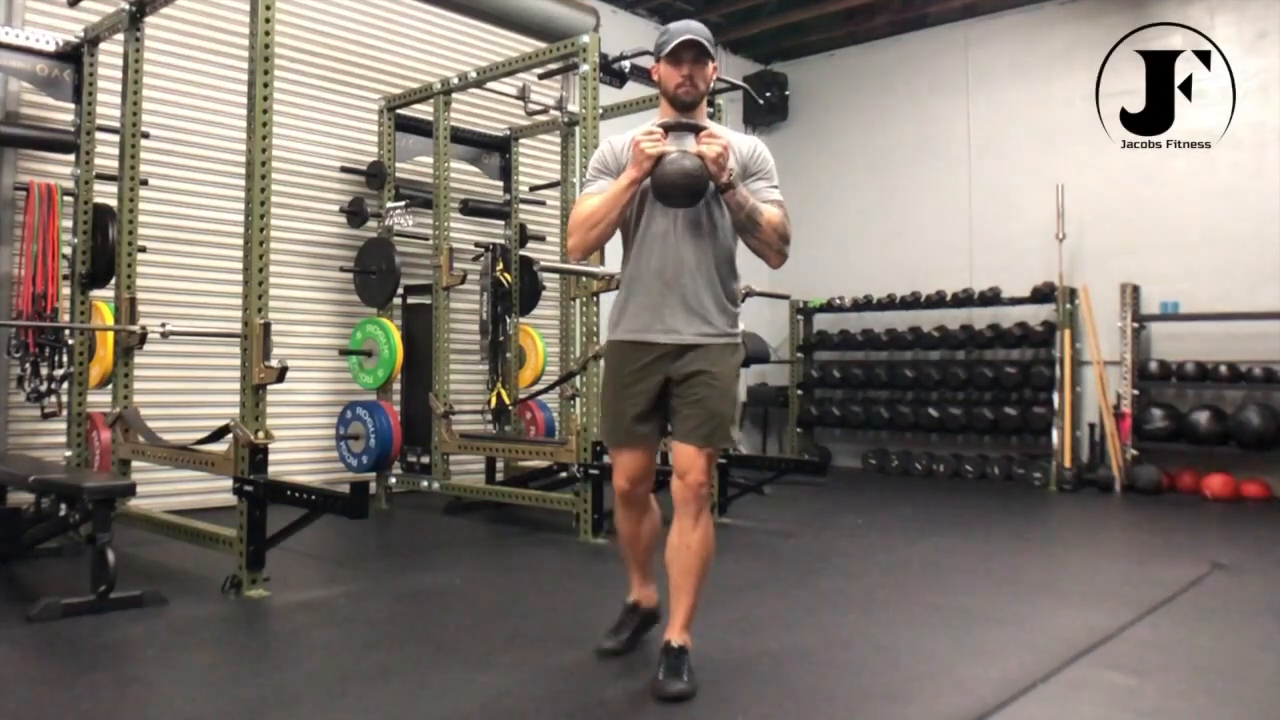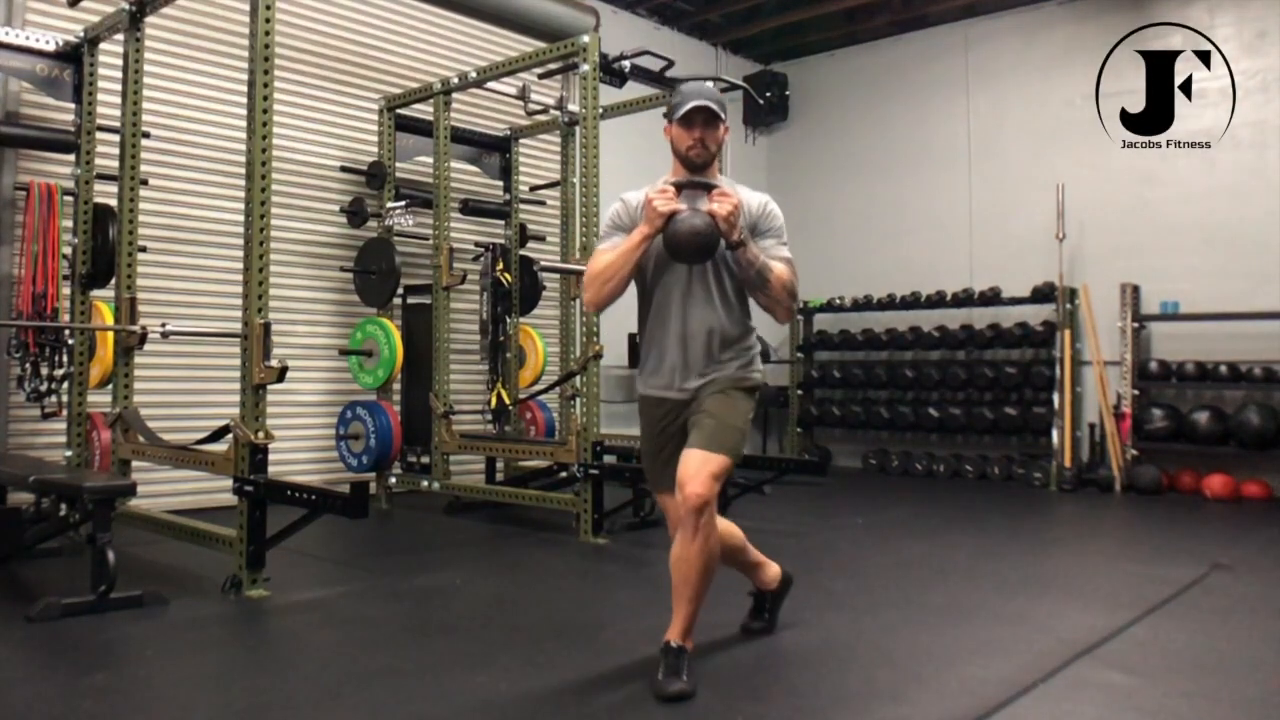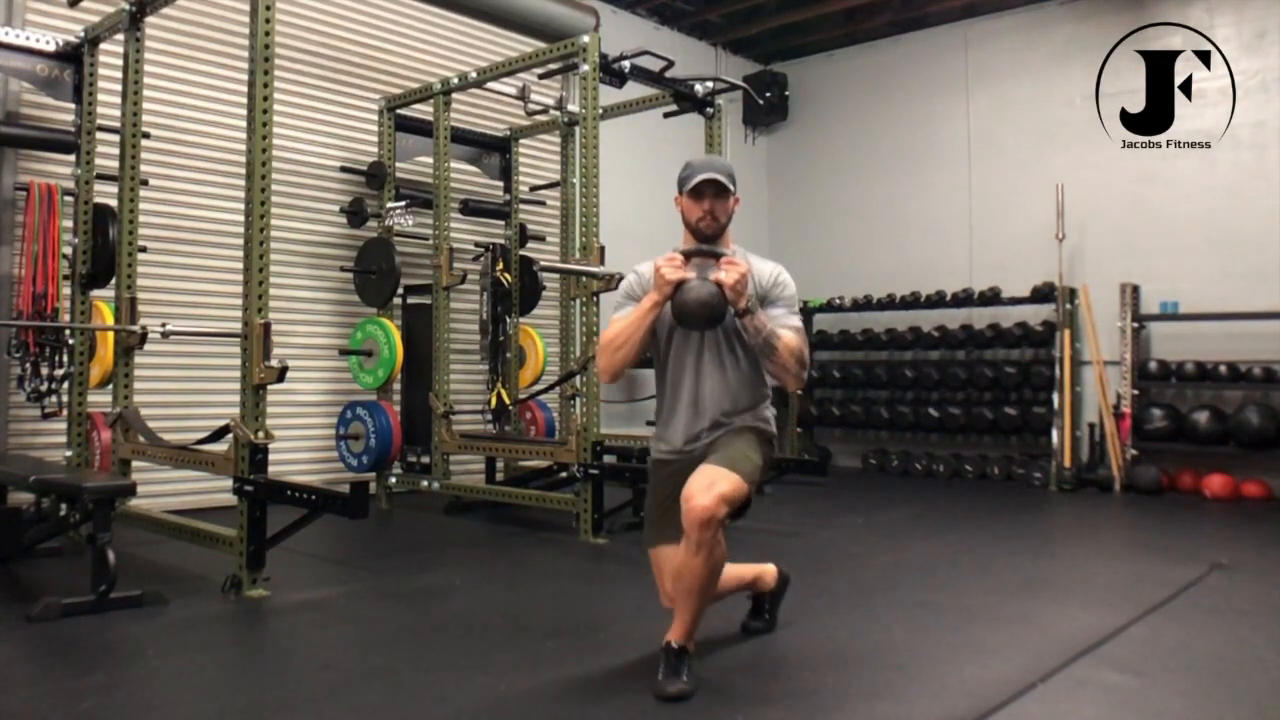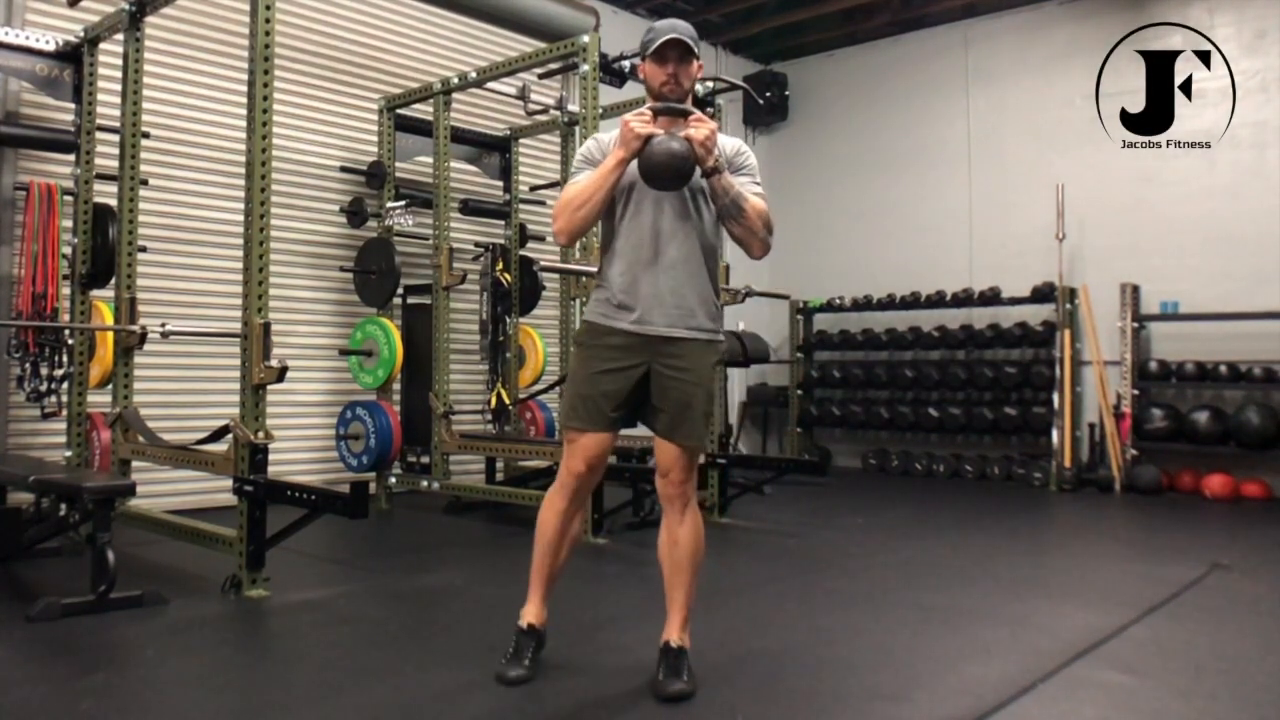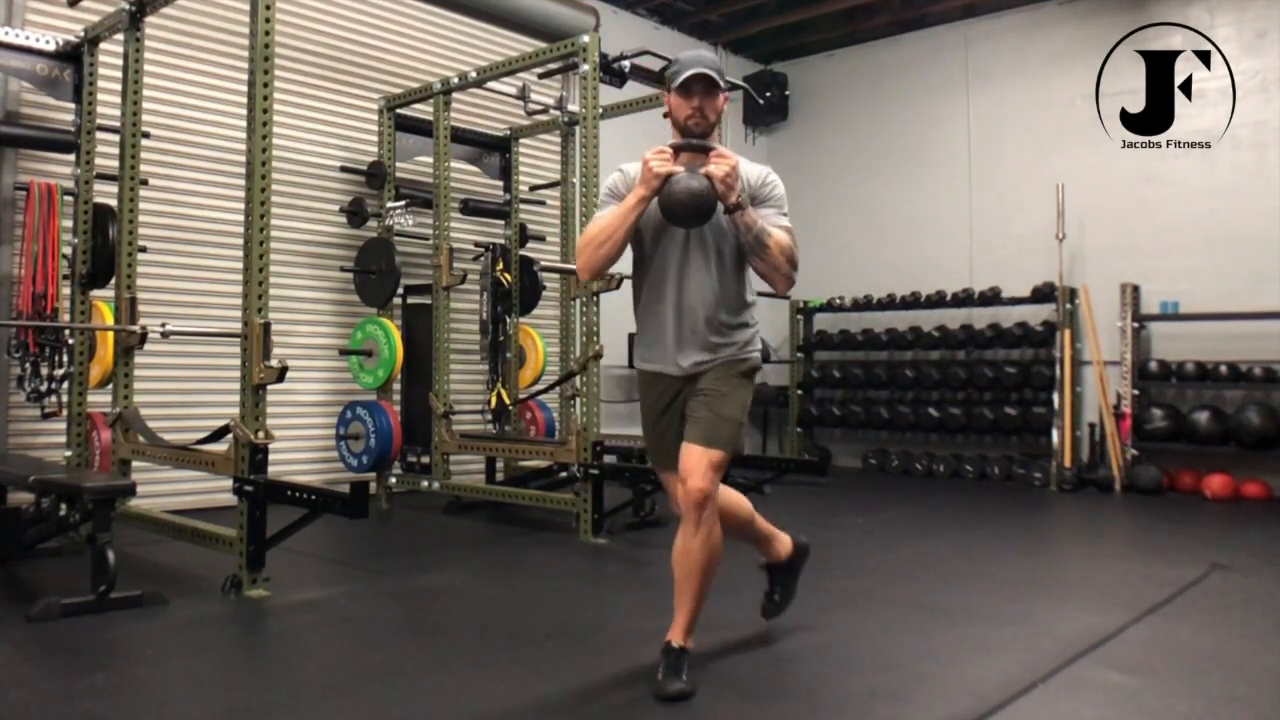
dt=1s
person 1, frame 1
left shoulder: (745, 151)
right shoulder: (617, 150)
left elbow: (777, 250)
right elbow: (578, 243)
left wrist: (725, 181)
right wrist: (635, 172)
left hip: (707, 342)
right hip: (634, 338)
left knee: (691, 487)
right knee: (629, 484)
left ankle: (677, 641)
right ankle: (641, 599)
person 1, frame 2
left shoulder: (755, 207)
right shoulder: (632, 207)
left elbow: (785, 306)
right elbow: (594, 296)
left wrist: (737, 239)
right wrist: (647, 229)
left hip: (725, 378)
right hip: (660, 386)
left knee: (695, 494)
right knee: (687, 523)
left ankle: (677, 643)
right ankle: (768, 577)
person 1, frame 3
left shoulder: (768, 278)
right shoulder: (644, 279)
left elbow: (795, 377)
right elbow: (607, 369)
left wrist: (744, 306)
right wrist: (657, 296)
left hip: (741, 432)
right hip: (673, 445)
left knee: (701, 508)
right knee: (680, 593)
left ankle: (677, 648)
right ankle: (766, 578)
person 1, frame 4
left shoulder: (730, 150)
right shoulder: (605, 143)
left elbow: (759, 242)
right elbow: (564, 229)
left wrist: (710, 165)
right wrist: (622, 154)
left hip: (689, 338)
right hip: (610, 330)
left knee: (677, 487)
right knee: (577, 472)
left ankle: (676, 641)
right ankle: (532, 621)
person 1, frame 5
left shoulder: (756, 180)
right shoulder: (629, 178)
left elbow: (785, 276)
right elbow: (588, 265)
left wrist: (733, 201)
right wrist: (643, 192)
left hip: (723, 359)
right hip: (658, 363)
left knee: (697, 489)
right knee: (691, 497)
left ankle: (678, 642)
right ankle: (782, 549)
